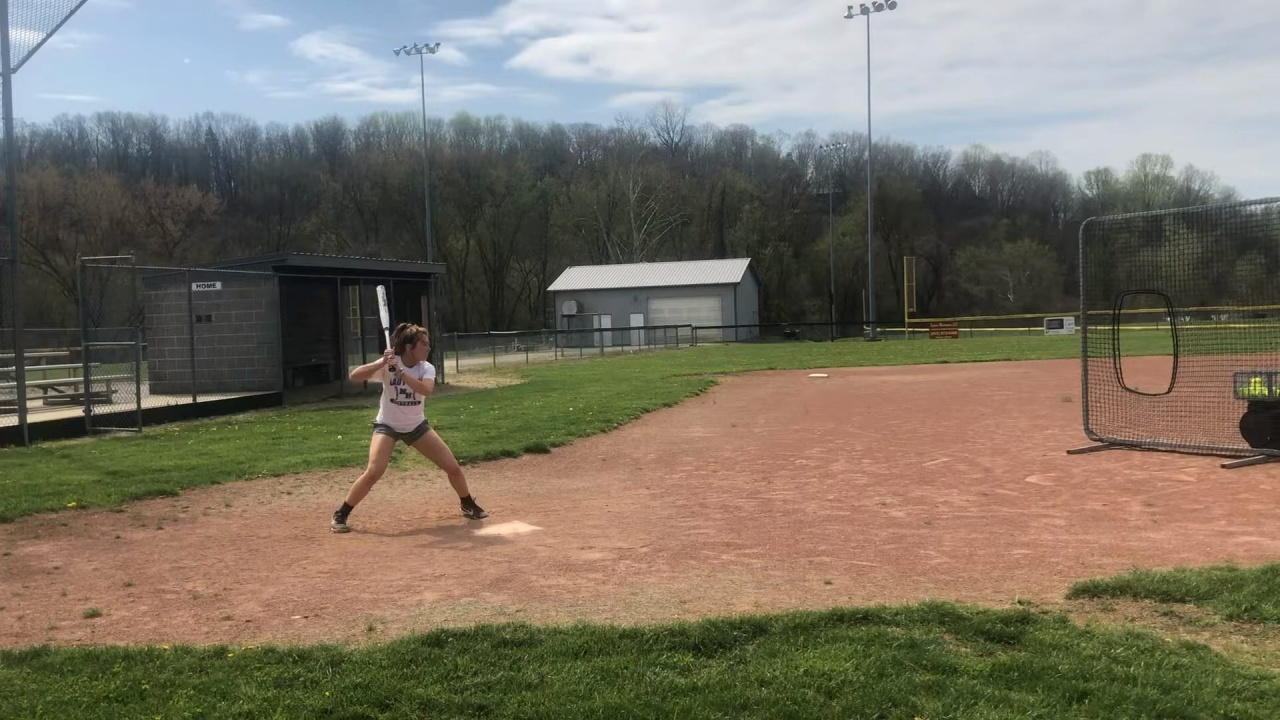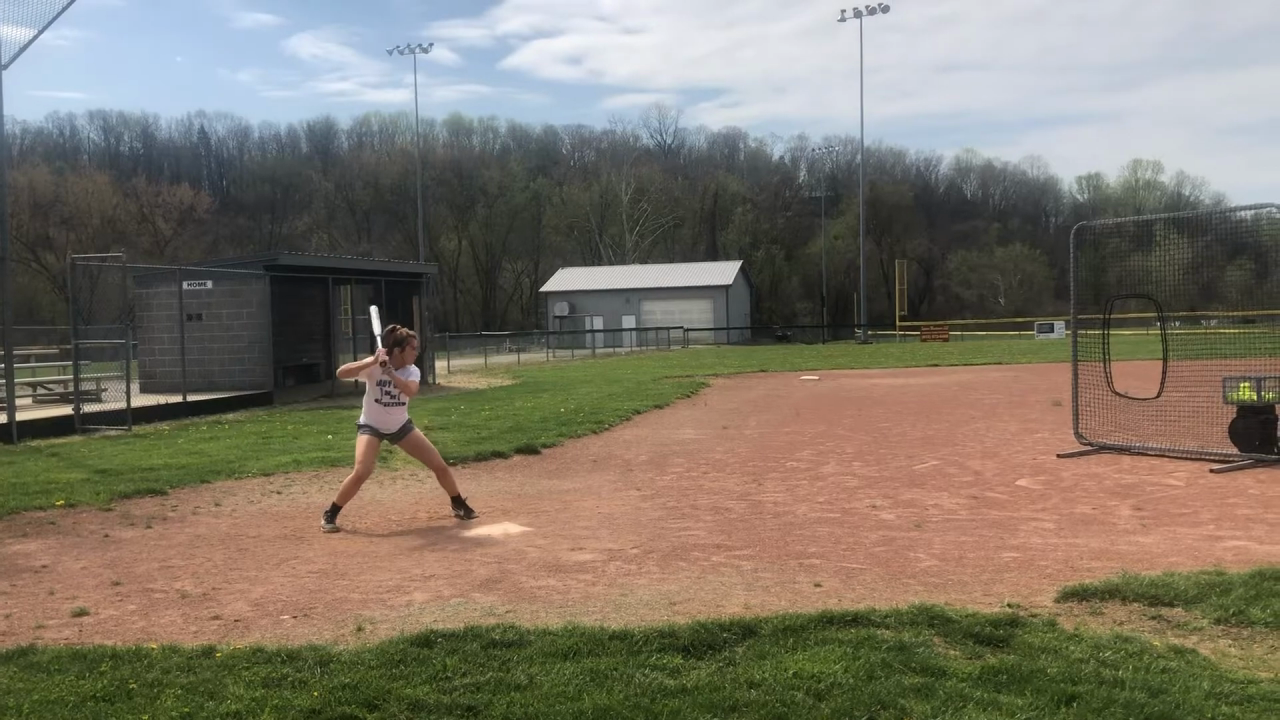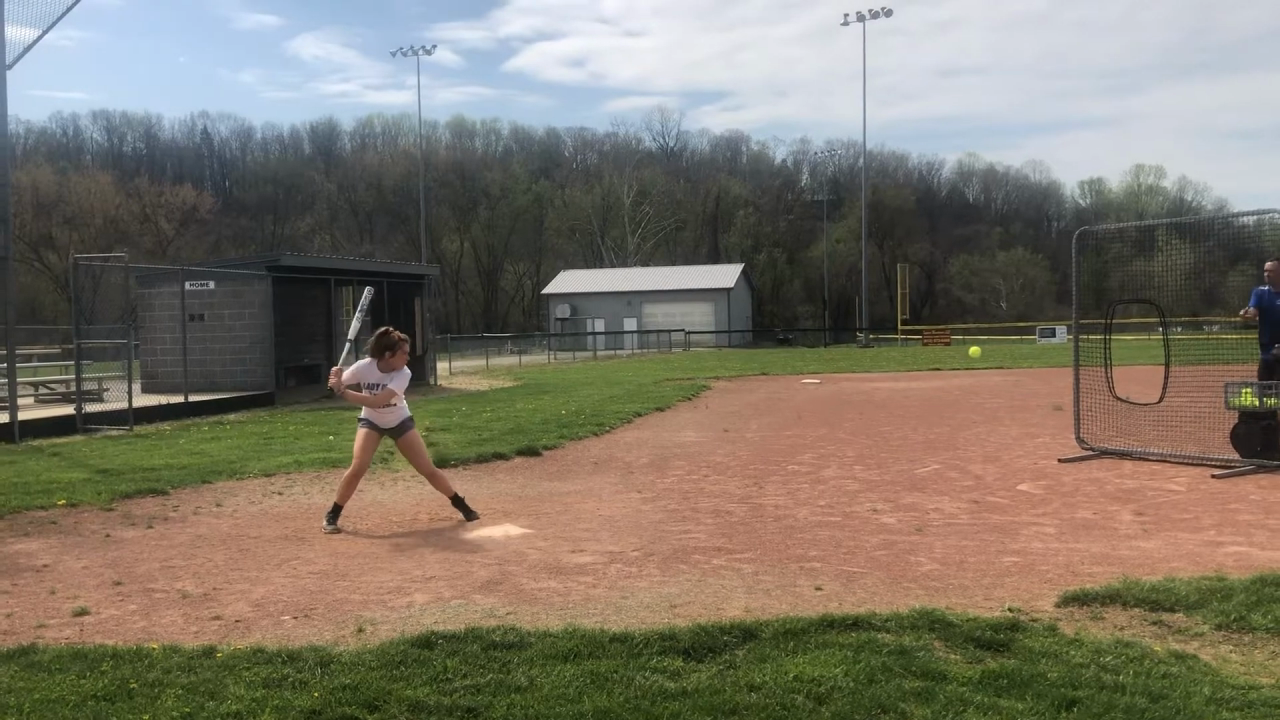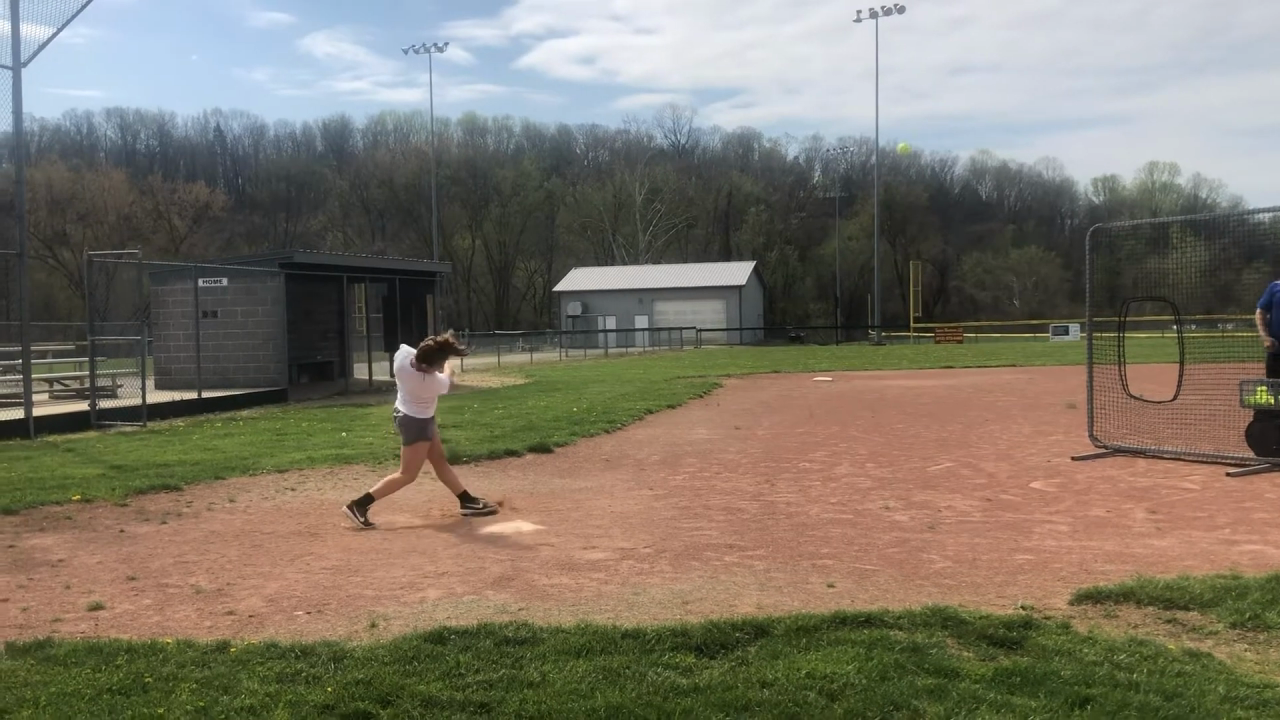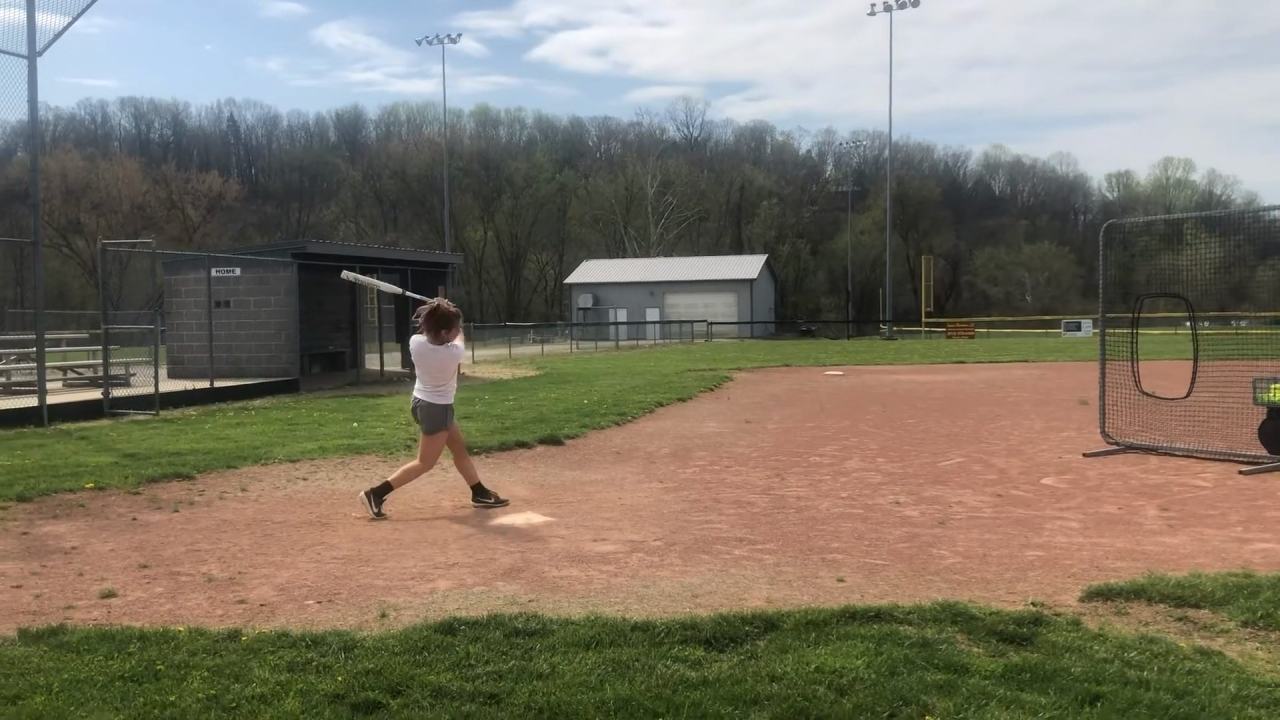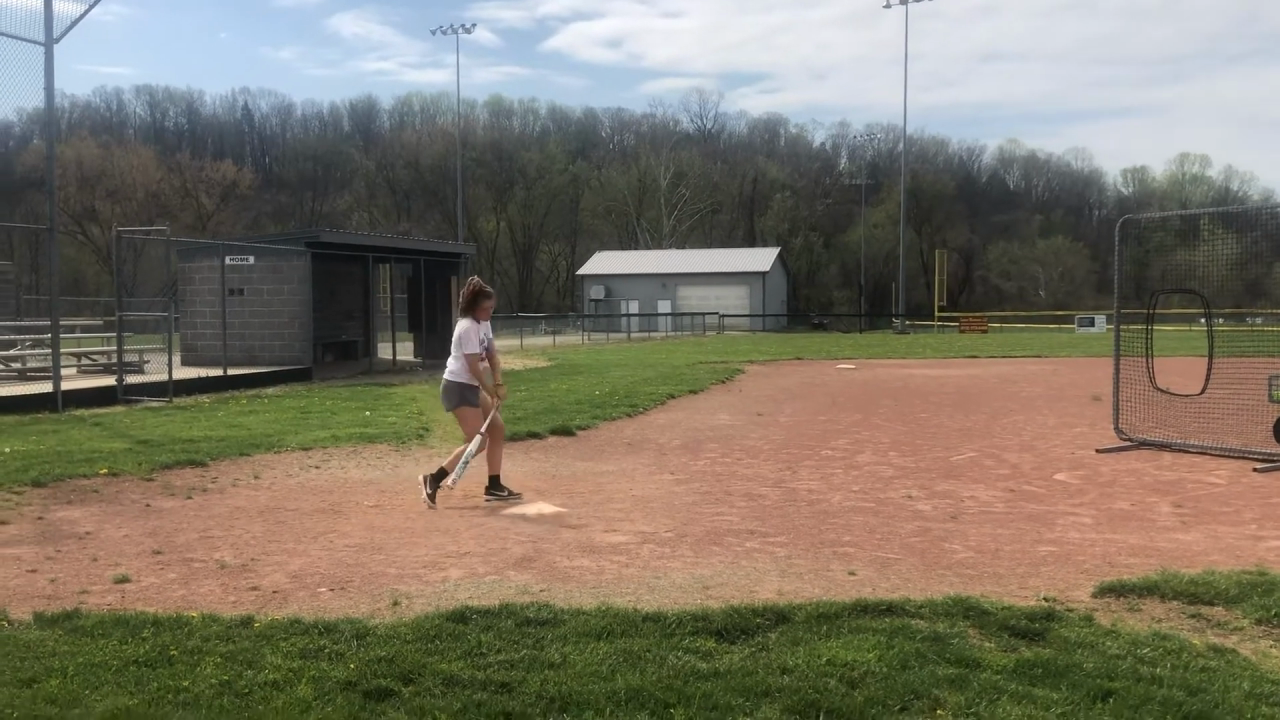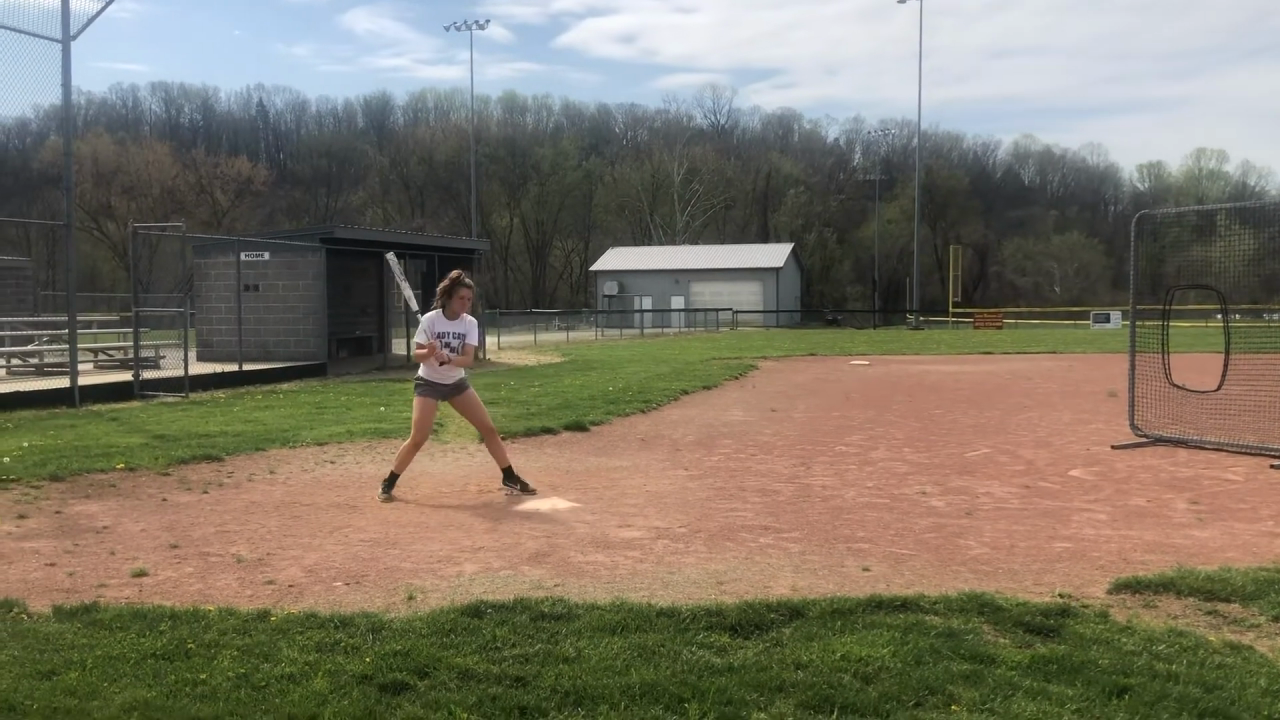
dt=0.5s
person 1, frame 1
left shoulder: (427, 368)
right shoulder: (389, 363)
left elbow: (426, 390)
right elbow: (354, 376)
left wrist: (401, 373)
right wrist: (383, 363)
left hip: (417, 425)
right hip: (387, 425)
left knee: (452, 466)
right knee: (374, 471)
left ankle: (468, 505)
right ankle: (341, 514)
person 1, frame 2
left shoulder: (412, 371)
right shoulder: (375, 365)
left elbow: (411, 391)
right elbow: (341, 373)
left wrist: (388, 371)
right wrist: (373, 362)
left hip: (401, 425)
right hip: (371, 425)
left knee: (439, 465)
right knee: (361, 472)
left ankle: (459, 504)
right ankle: (331, 513)
person 1, frame 3
left shoulder: (403, 374)
right shoulder: (364, 367)
left elbow: (378, 401)
right elbow: (335, 385)
left wrist: (343, 391)
right wrist: (336, 381)
left hip: (400, 422)
right hip: (371, 422)
left knee: (428, 469)
right knee: (358, 468)
left ankle: (460, 503)
right ankle: (333, 514)
person 1, frame 4
left shoulder: (403, 353)
right shoulder: (436, 381)
right elbow: (447, 383)
right wrist: (448, 365)
left hip: (404, 415)
right hip: (418, 423)
left knee: (440, 460)
right knee: (408, 474)
left ankle: (468, 501)
right ankle: (358, 505)
person 1, frame 5
left shoulder: (416, 343)
right shoulder: (455, 351)
right elbow: (460, 336)
left wrist: (433, 311)
right wrist: (443, 309)
left hip: (422, 403)
right hip: (437, 409)
left knee: (460, 447)
right knee: (425, 462)
left ankle: (480, 494)
right ankle: (375, 494)
person 1, frame 6
left shoulder: (483, 323)
right shoulder: (468, 328)
left elbow: (492, 354)
right elbow: (472, 366)
left wrist: (498, 382)
right wrist: (491, 391)
left hip: (475, 387)
right hip: (457, 386)
left knee: (498, 430)
right knee: (478, 443)
left ankle: (494, 486)
right ankle: (432, 480)
person 1, frame 7
left shoulder: (470, 323)
right shoulder: (430, 319)
left elbow: (468, 359)
right elbow: (417, 355)
left wrist: (446, 359)
right wrist: (429, 352)
left hip: (456, 382)
right hip: (429, 382)
left knee: (488, 428)
right knee: (417, 439)
left ankle: (510, 477)
right ankle: (389, 483)
